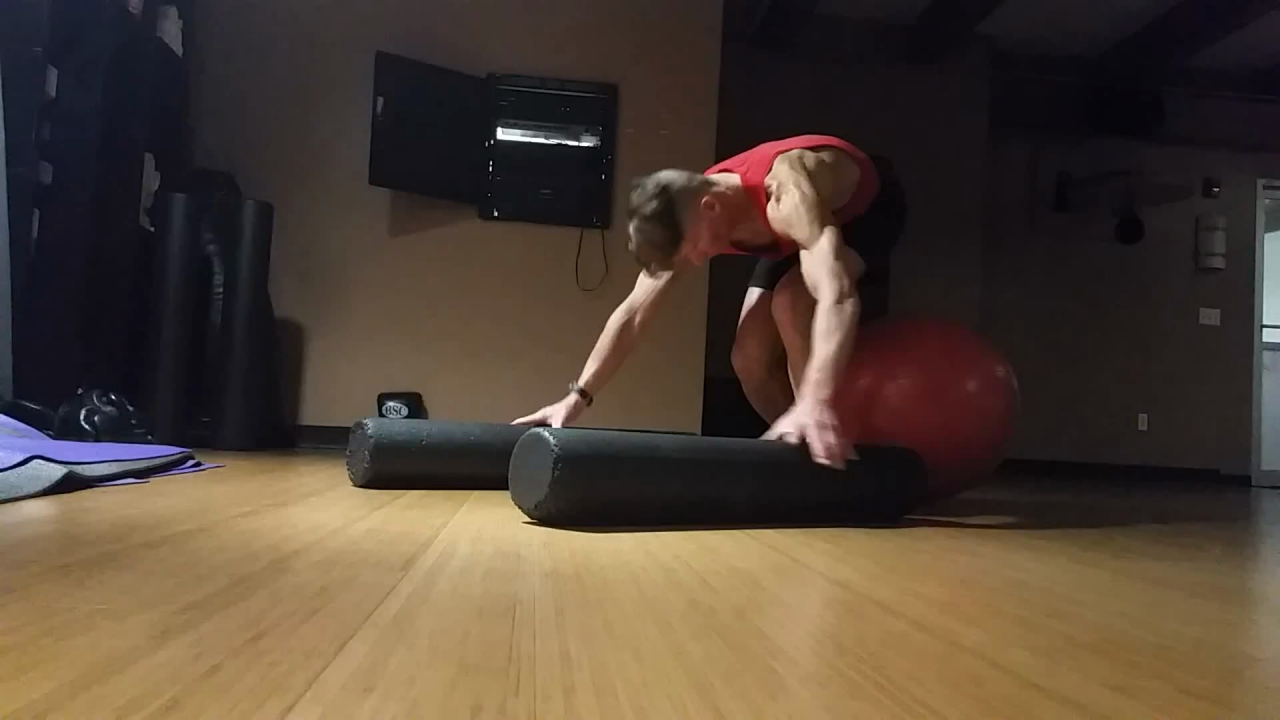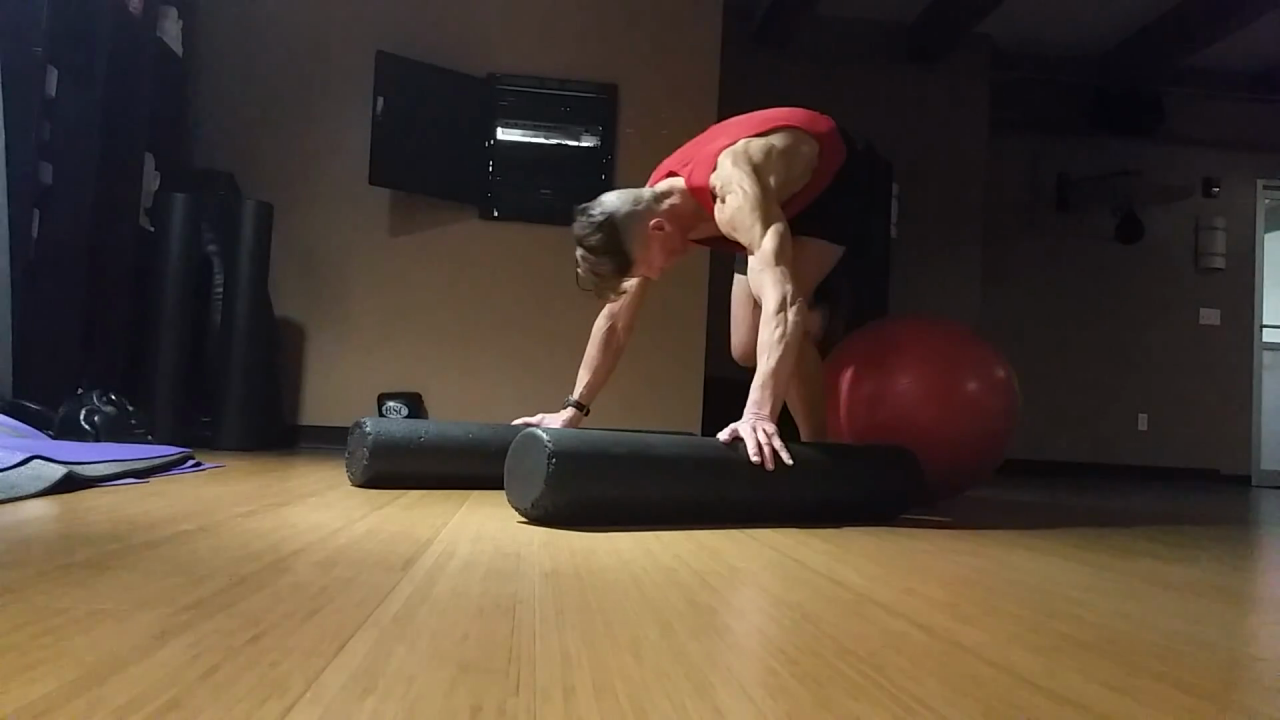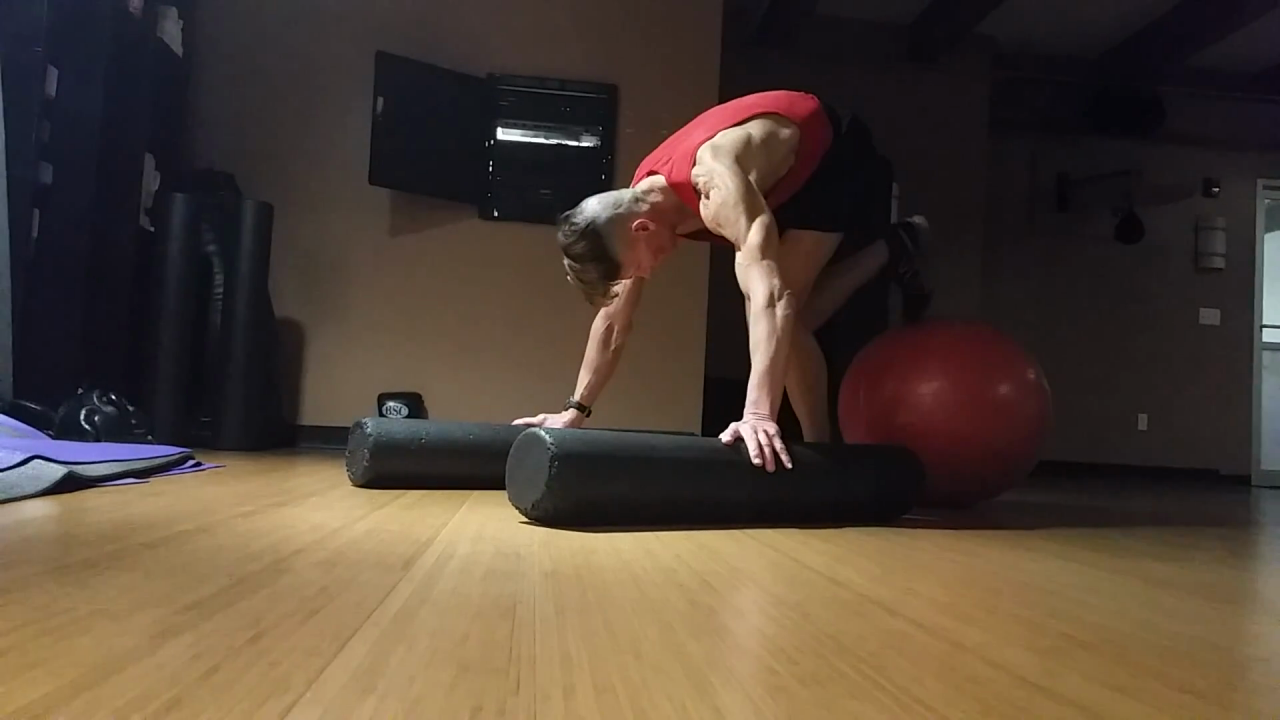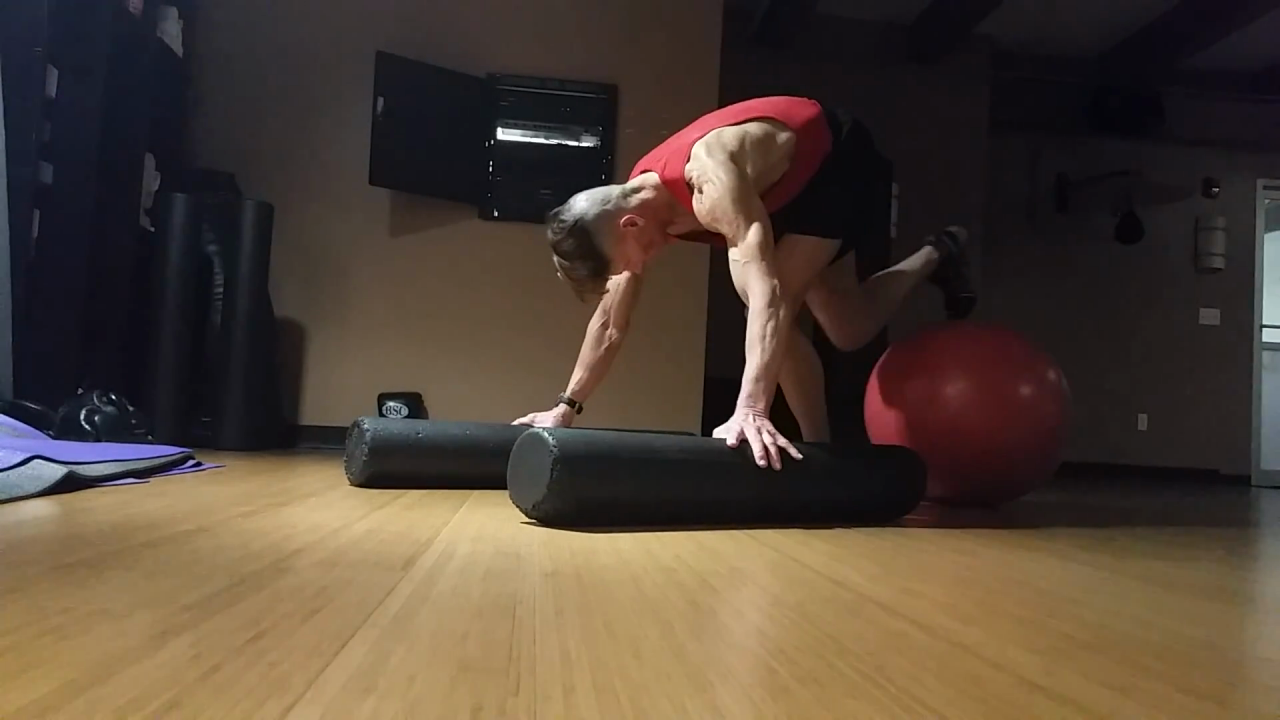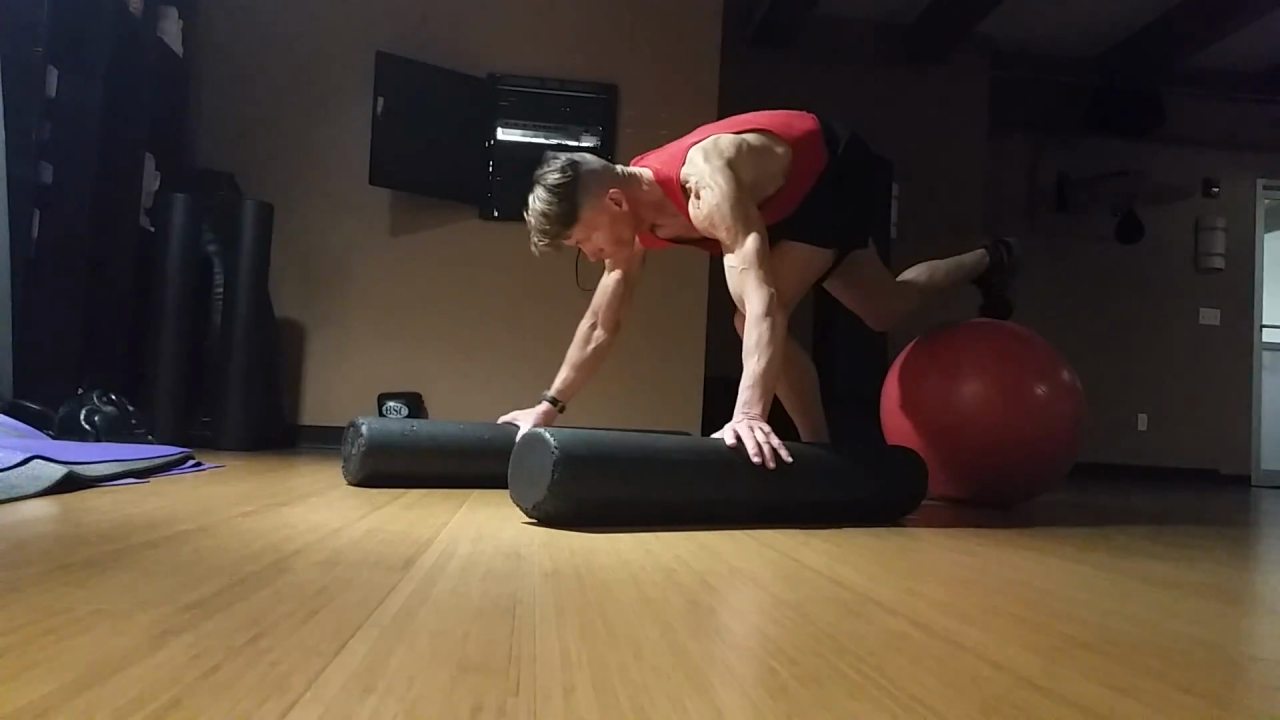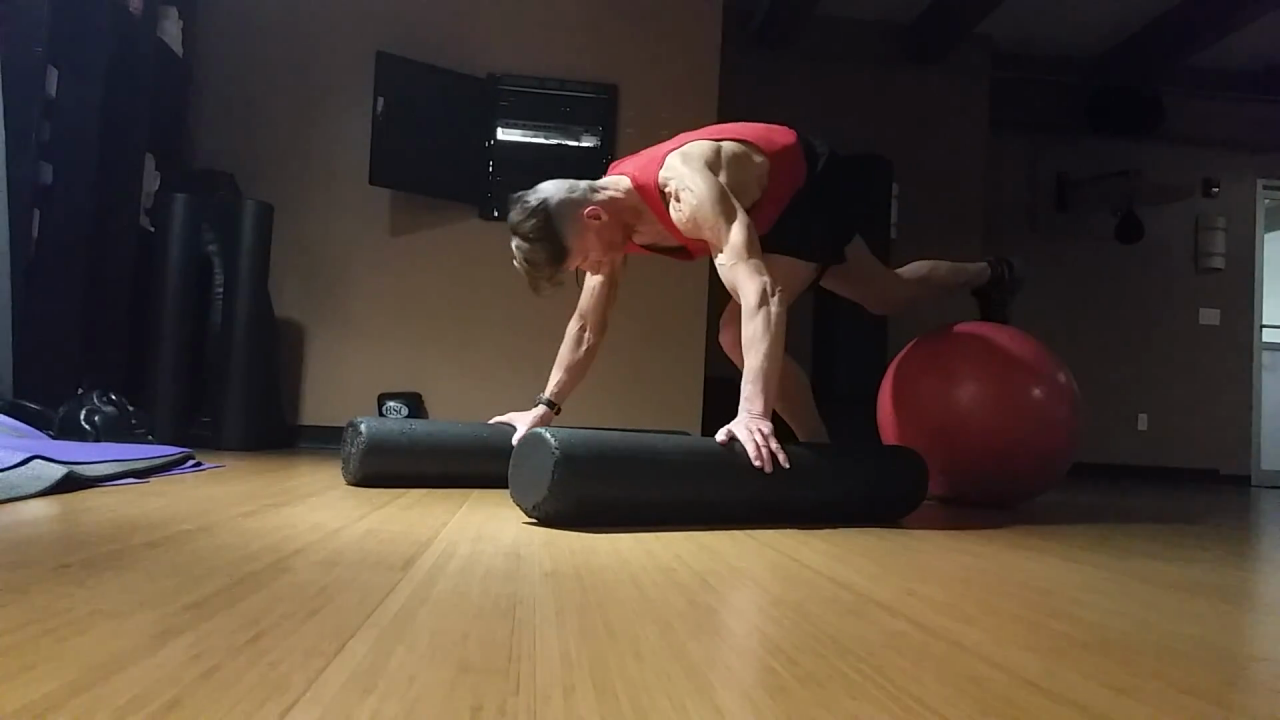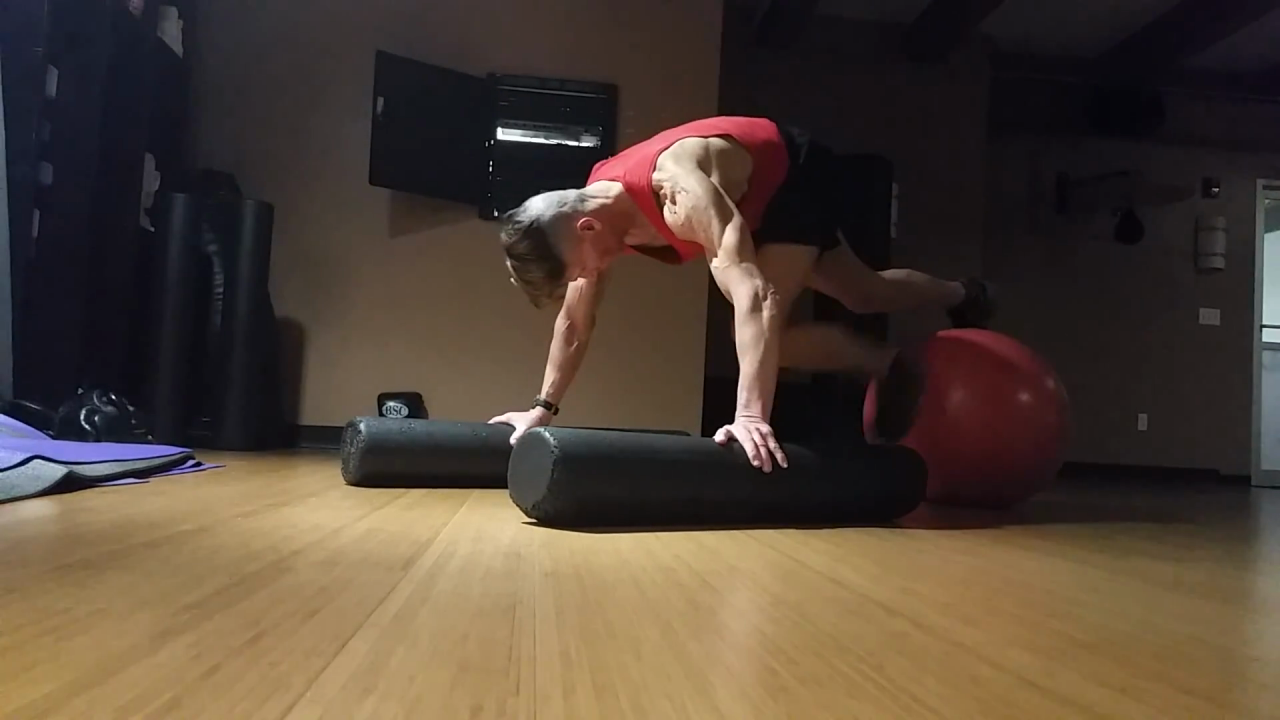
dt=0.5s
person 1, frame 1
left shoulder: (785, 196)
right shoulder: (687, 217)
left elbow: (837, 296)
right elbow: (632, 314)
left wrist: (813, 403)
right wrist: (576, 399)
left hip: (866, 210)
left knee: (791, 308)
right knee: (749, 358)
left ankle: (824, 450)
right ankle: (794, 450)
person 1, frame 2
left shoulder: (735, 197)
right shoulder: (648, 210)
left elbow: (781, 301)
right elbow: (616, 318)
left wrist: (758, 415)
right wrist: (574, 409)
left hip: (836, 176)
right hip: (787, 194)
left knee: (779, 314)
right knee: (747, 350)
right ankle: (815, 326)
person 1, frame 3
left shoulder: (715, 189)
right shoulder: (636, 204)
left elbow: (770, 296)
right elbow: (613, 321)
left wrist: (759, 415)
right wrist: (576, 410)
left hip: (834, 155)
right hip: (784, 177)
left knee: (780, 310)
right knee: (790, 323)
left ankle: (820, 449)
right ankle: (890, 251)
person 1, frame 4
left shoulder: (710, 184)
right shoulder: (632, 203)
left elbow: (765, 293)
right elbow: (610, 321)
left wrist: (750, 411)
right wrist: (567, 407)
left hip: (836, 160)
right hip: (791, 180)
left knee: (773, 308)
right knee: (851, 330)
right ankle: (935, 258)
person 1, frame 5
left shoulder: (704, 188)
right shoulder: (632, 215)
left elbow: (762, 302)
right elbow: (601, 324)
left wrist: (747, 414)
right wrist: (550, 404)
left hip: (832, 172)
right hip: (785, 198)
left knee: (754, 318)
right knee: (885, 311)
right ankle: (986, 261)
person 1, frame 6
left shoulder: (685, 190)
right shoulder: (608, 210)
left elbow: (759, 293)
right elbow: (587, 326)
left wrist: (753, 413)
right wrist: (545, 407)
left hip: (815, 183)
right hip: (775, 205)
left knee: (738, 332)
right knee: (888, 295)
right ankle: (986, 276)
person 1, frame 7
left shoulder: (680, 194)
right shoulder: (591, 207)
left elbow: (755, 295)
right elbow: (574, 322)
left wrist: (751, 415)
right wrist: (543, 407)
left hip: (798, 172)
right hip: (756, 197)
left knee: (768, 331)
right knee: (863, 292)
left ankle: (889, 369)
right ankle: (961, 298)
